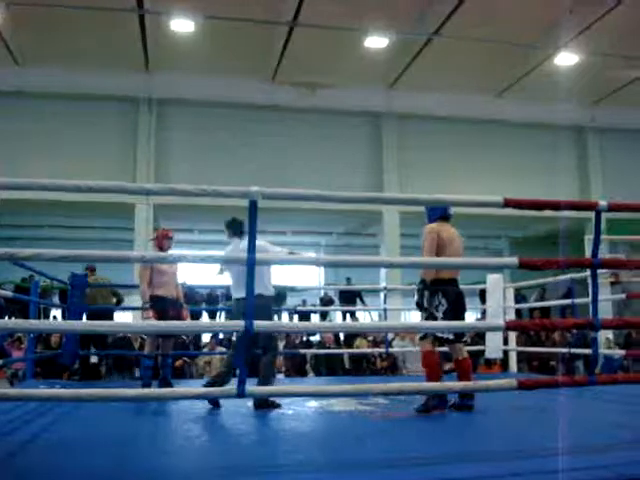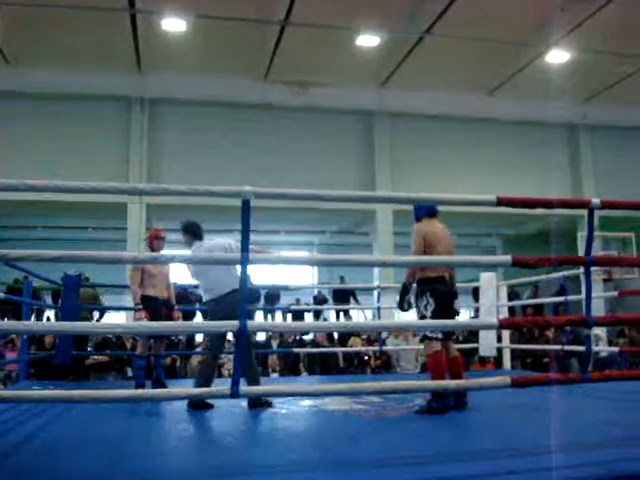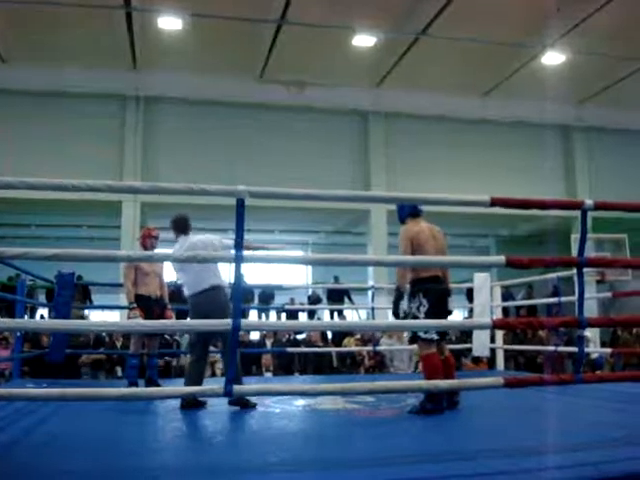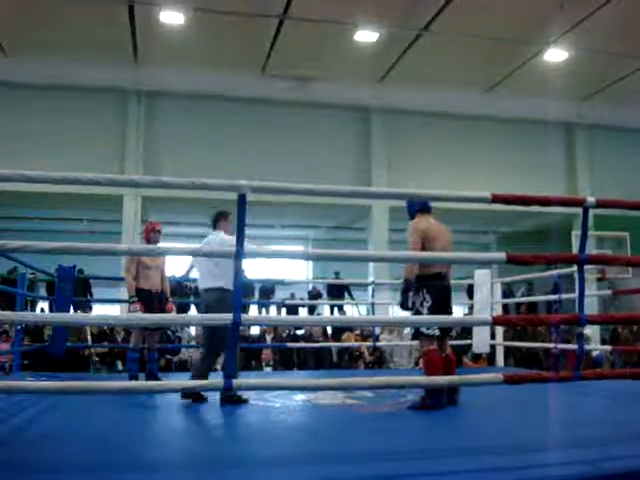
dt=0.4s
person 1, frame 1
left shoulder: (432, 229)
right shoulder: (456, 235)
left wrist: (422, 288)
left hip: (439, 290)
right hip: (454, 290)
left knee: (428, 341)
right knee: (456, 344)
left ankle: (437, 395)
right ankle: (466, 397)
person 1, frame 2
left shoulder: (421, 228)
right shoulder: (447, 232)
left wrist: (404, 290)
right wrist: (453, 294)
left hip: (429, 289)
right hip: (445, 288)
left knee: (432, 342)
right knee: (447, 342)
left ankle: (441, 398)
right ankle: (459, 395)
person 1, frame 3
left shoulder: (407, 231)
right shoulder: (437, 231)
left elbow: (404, 266)
right elbow: (445, 267)
left wrist: (398, 297)
right wrist: (447, 294)
left hip: (423, 289)
right hip: (439, 288)
left knee: (426, 344)
right knee: (439, 343)
left ankle: (434, 399)
right ankle: (451, 395)
person 1, frame 4
left shoulder: (416, 225)
right shoulder: (443, 228)
left wrist: (406, 288)
left hip: (426, 285)
right hip: (443, 285)
left knee: (427, 341)
right knee: (442, 340)
left ankle: (435, 396)
right ankle: (451, 392)
person 2, frame 1
left shoulder: (228, 252)
right shoulder: (260, 246)
left elbow: (223, 269)
right elbow: (287, 254)
left hip: (239, 304)
right hip: (261, 302)
left knee: (240, 349)
right knee: (268, 350)
left ankle: (214, 385)
right ankle: (262, 398)
person 2, frame 2
right shoulder: (222, 244)
right elbow: (252, 252)
left hip: (213, 305)
right hip: (235, 299)
left knee: (212, 351)
right knee: (245, 347)
left ankle: (197, 397)
right ankle: (255, 396)
person 2, frame 3
left shoulder: (175, 253)
right shoulder: (205, 240)
right wrist: (266, 247)
left hip: (194, 301)
right hip: (215, 295)
left knee: (197, 350)
right knee: (228, 344)
left ankle: (189, 397)
right ankle: (236, 394)
person 2, frame 4
left shoulder: (204, 244)
right shoulder: (228, 241)
left elbow: (194, 263)
left wrist: (186, 274)
left hip: (206, 296)
right hip: (223, 295)
left knee: (210, 345)
right knee: (230, 343)
right ankle: (228, 392)
person 3, frame 1
left shoulder: (173, 261)
right elbow: (144, 284)
left wrist: (182, 305)
right wrist: (147, 306)
left hip: (173, 303)
right hip: (157, 302)
left knee: (168, 344)
right knee: (151, 343)
left ankle: (165, 381)
right ankle: (146, 384)
person 3, frame 2
left shoulder: (165, 262)
right elbow: (134, 285)
left wrist: (174, 307)
right wrist: (138, 307)
left hip: (164, 304)
right hip: (148, 303)
left knee: (160, 345)
right knee: (143, 344)
left ankle: (159, 382)
right ankle: (139, 385)
person 3, frame 3
left shoulder: (159, 261)
right elbow: (128, 284)
left wrist: (167, 306)
right wrist: (133, 306)
left hip: (157, 303)
right hip: (141, 302)
left knee: (153, 345)
right knee: (137, 343)
left ankle: (152, 381)
right ankle: (132, 383)
person 3, frame 4
left shoulder: (161, 255)
right elbow: (129, 277)
left wrist: (168, 299)
right wrist: (133, 300)
left hip: (158, 297)
right hip: (142, 296)
left knee: (154, 339)
right knee: (137, 337)
left ankle: (152, 375)
right ankle: (133, 377)
